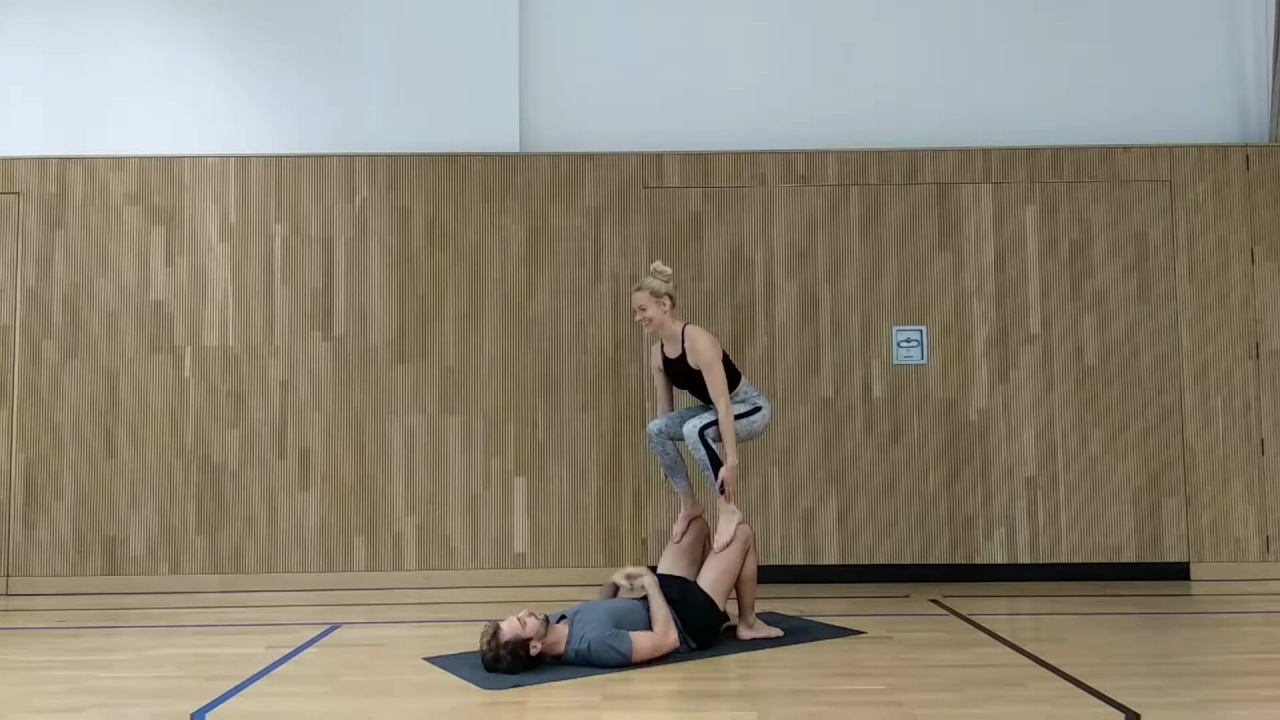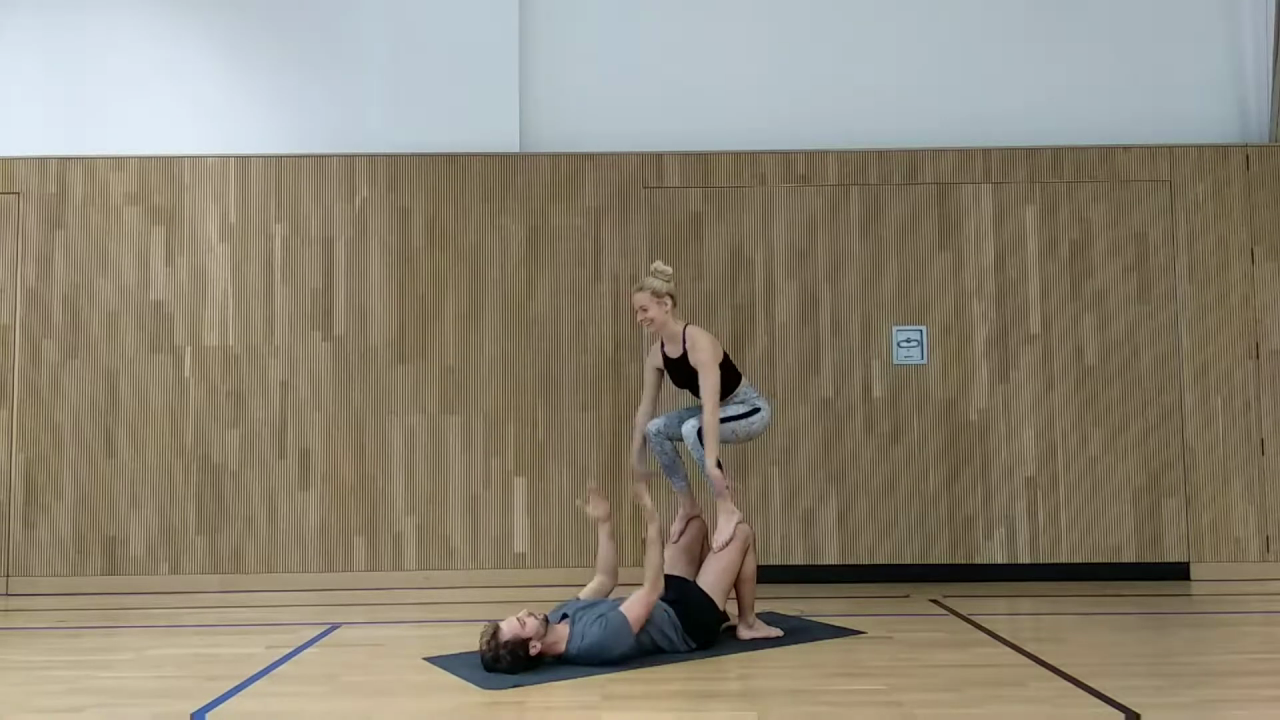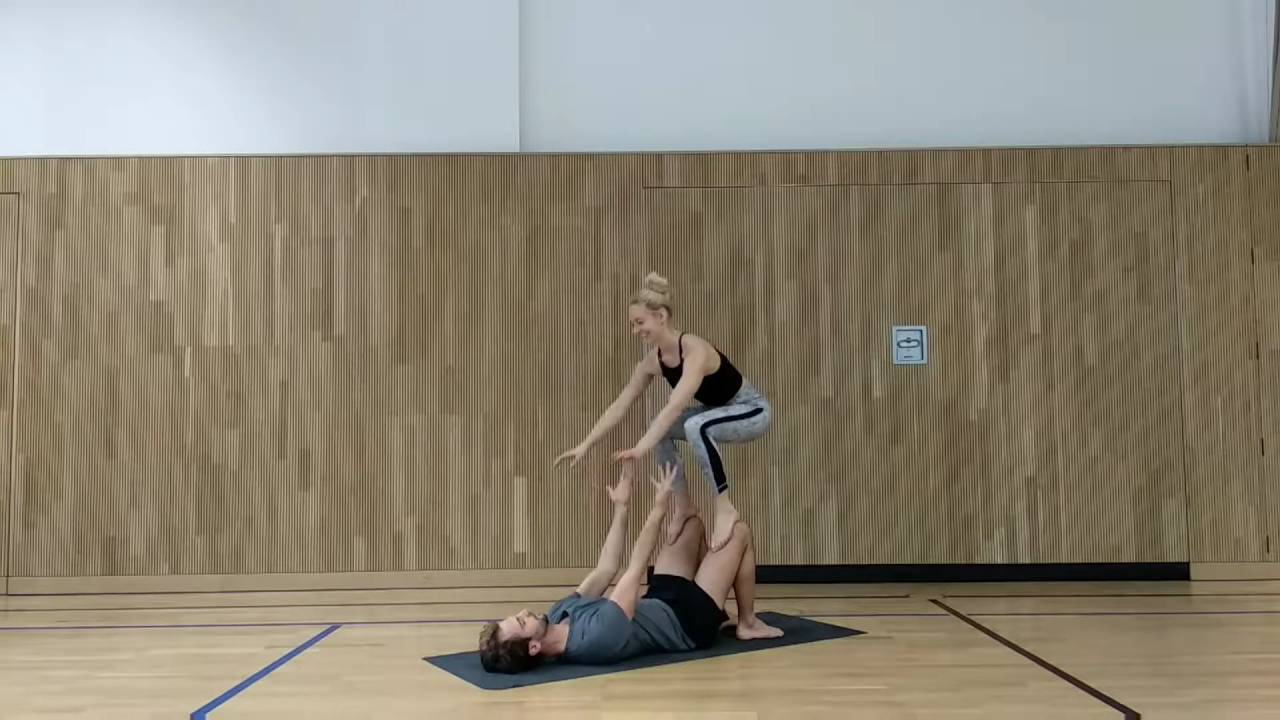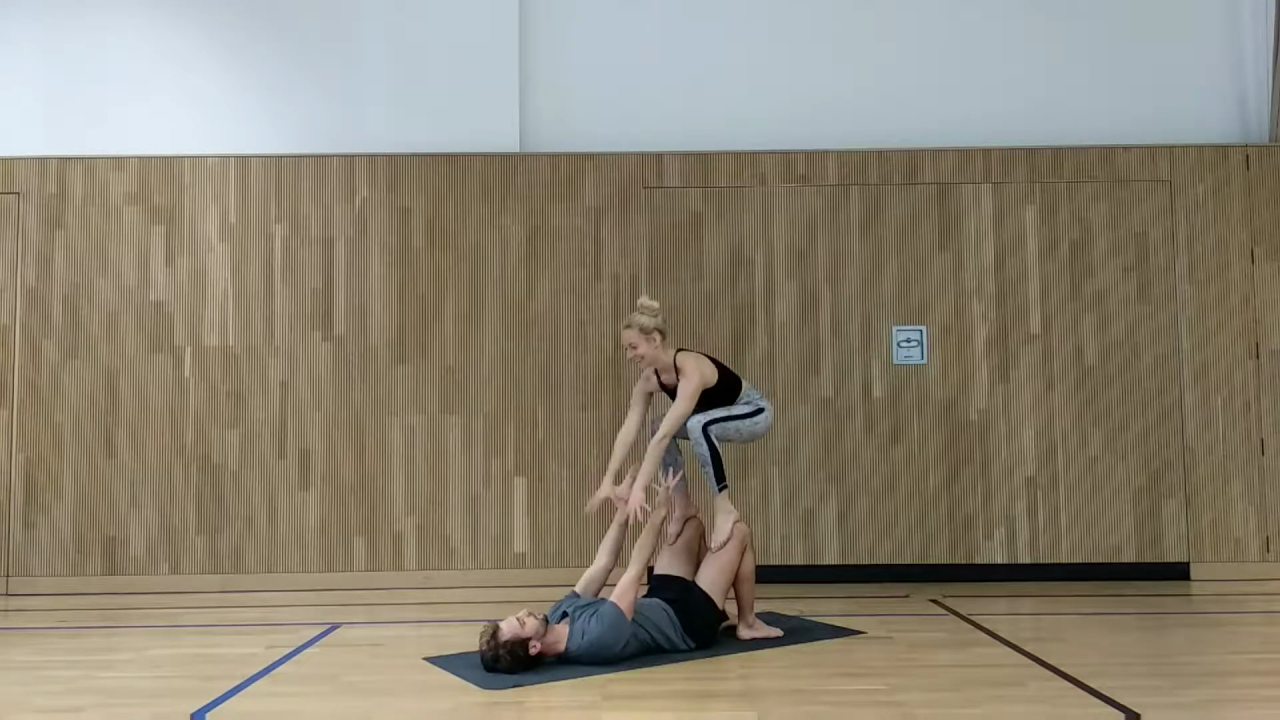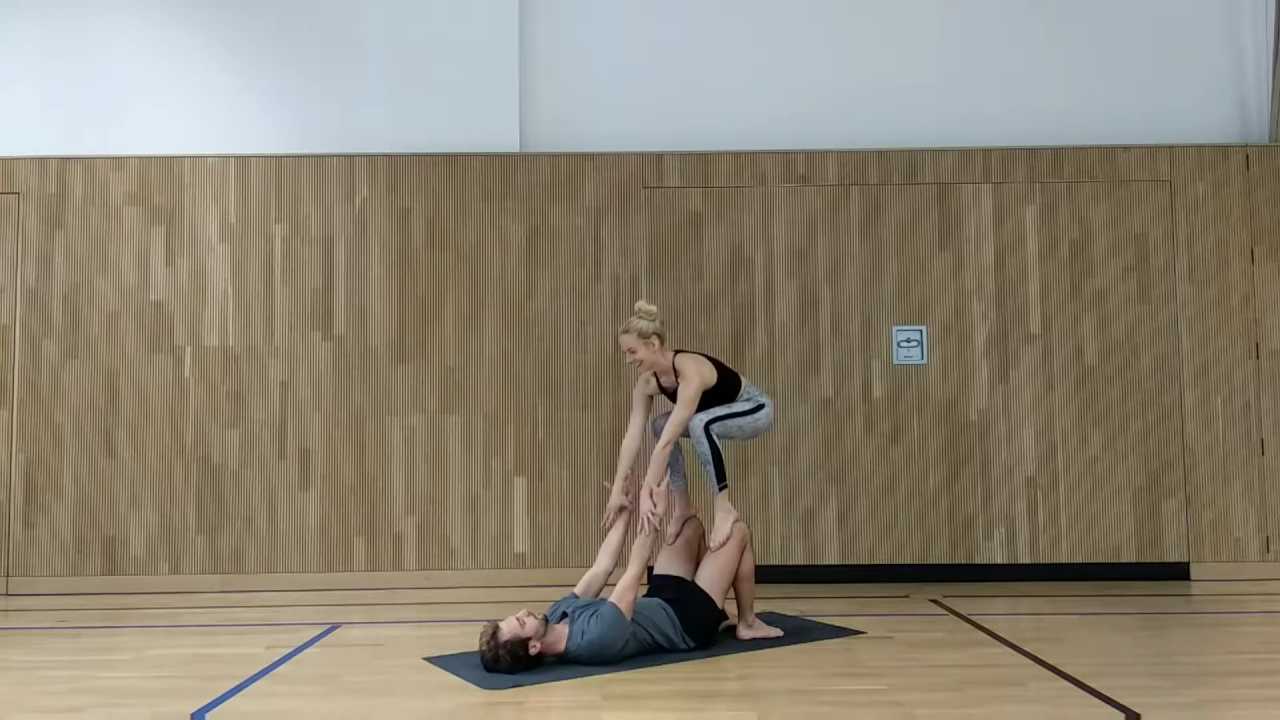
dt=0.3s
person 1, frame 1
left shoulder: (557, 623)
right shoulder: (592, 644)
right elbow: (669, 640)
left wrist: (612, 584)
right wrist: (651, 587)
left hip: (663, 602)
right hip: (690, 623)
left knee: (698, 525)
right knee: (742, 533)
left ankle: (719, 611)
right ankle: (748, 624)
person 1, frame 2
left shoulder: (559, 619)
right shoulder: (597, 640)
left elbow: (604, 580)
right elbow: (652, 590)
left wrist: (604, 525)
right wrist: (652, 525)
left hip: (667, 608)
right hip: (690, 624)
left knee: (696, 524)
right knee: (741, 533)
left ankle: (719, 614)
right ankle: (748, 624)
person 1, frame 3
left shoulder: (559, 617)
right shoulder: (597, 638)
left elbow: (606, 569)
right elbow: (635, 571)
left wrist: (621, 509)
right wrist: (659, 508)
left hip: (661, 605)
right hip: (689, 623)
left knee: (693, 524)
right knee: (740, 532)
left ankle: (718, 612)
right ankle: (748, 624)
person 1, frame 4
left shoulder: (558, 617)
right shoulder: (597, 638)
left elbow: (600, 566)
right elbow: (634, 572)
left wrist: (623, 509)
right wrist: (659, 512)
left hip: (660, 604)
right hip: (689, 623)
left knee: (692, 524)
right knee: (739, 532)
left ankle: (719, 612)
right ankle: (748, 624)
person 1, frame 5
left shoulder: (558, 616)
right shoulder: (596, 639)
left elbow: (601, 567)
right elbow: (634, 572)
left wrist: (625, 512)
left hip: (661, 603)
right hip: (688, 623)
left knee: (692, 525)
right knee: (738, 532)
left ankle: (718, 612)
right ankle: (748, 623)
person 2, frame 1
left shoulder: (698, 342)
right shoulder: (657, 353)
left elbow: (724, 405)
right elbow: (665, 409)
left wrist: (731, 461)
right wrist: (669, 464)
left hip: (751, 408)
right hip: (714, 410)
left knee: (695, 429)
right knee: (656, 429)
left ankle: (727, 509)
right ankle: (689, 505)
person 2, frame 2
left shoulder: (700, 344)
right shoulder: (656, 355)
left elbow: (710, 407)
right elbow: (645, 409)
left wrist: (711, 462)
right wrist: (636, 460)
left hip: (751, 409)
right hip: (715, 412)
left knee: (690, 429)
right knee: (656, 429)
left ankle: (727, 509)
right ankle: (686, 505)
person 2, frame 3
left shoulder: (695, 350)
right shoulder: (652, 361)
left elbow: (675, 407)
right elbow: (619, 406)
left wrist: (643, 447)
right wrist: (584, 446)
left hip: (753, 410)
right hip: (719, 410)
left knee: (695, 427)
right knee: (660, 430)
left ankle: (725, 508)
right ankle: (683, 505)
person 2, frame 4
left shoulder: (691, 370)
right shoulder: (648, 380)
left elbow: (663, 436)
right elbow: (628, 430)
left wrist: (638, 488)
right wrist: (607, 482)
left hip: (754, 411)
right hip: (722, 412)
left knee: (698, 425)
right knee: (660, 428)
left ankle: (724, 509)
right ankle: (683, 506)
person 2, frame 5
left shoulder: (690, 371)
right shoulder: (647, 382)
left elbow: (667, 442)
right elbow: (632, 435)
left wrist: (647, 494)
right wrist: (617, 490)
left hip: (754, 408)
right hip: (723, 411)
left knee: (700, 423)
right knee: (660, 425)
left ankle: (724, 508)
right ankle: (682, 506)
